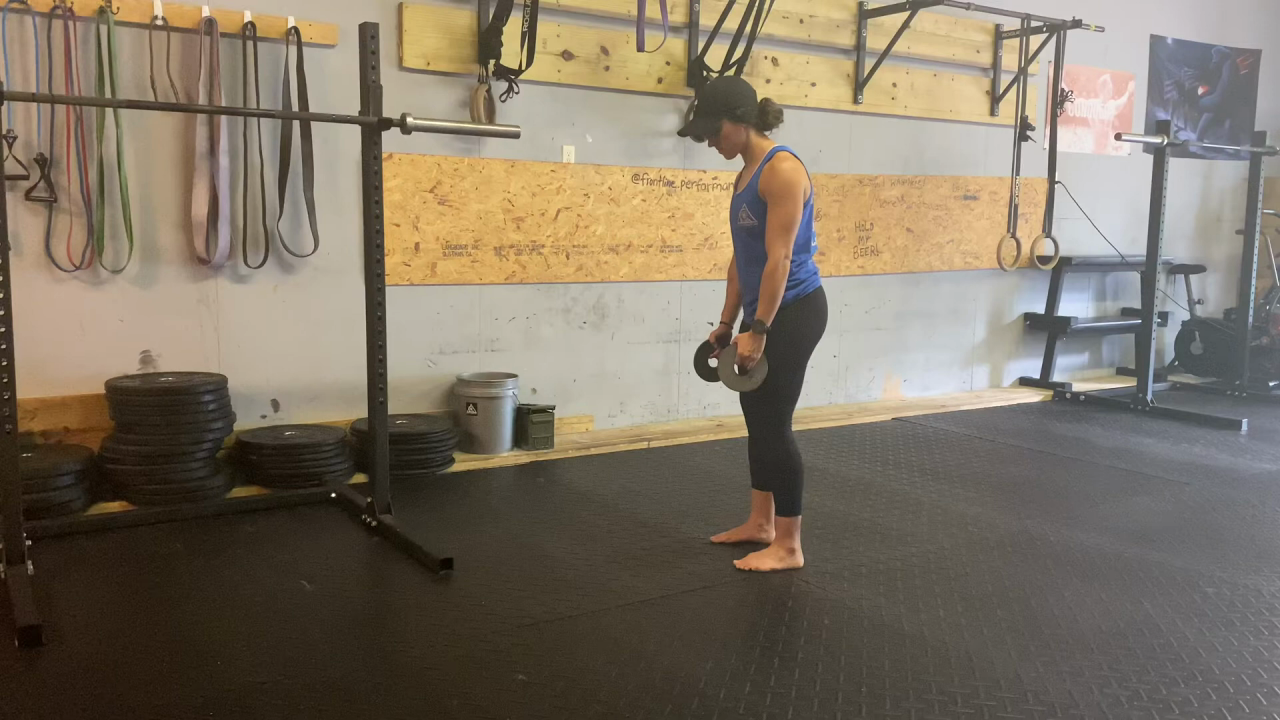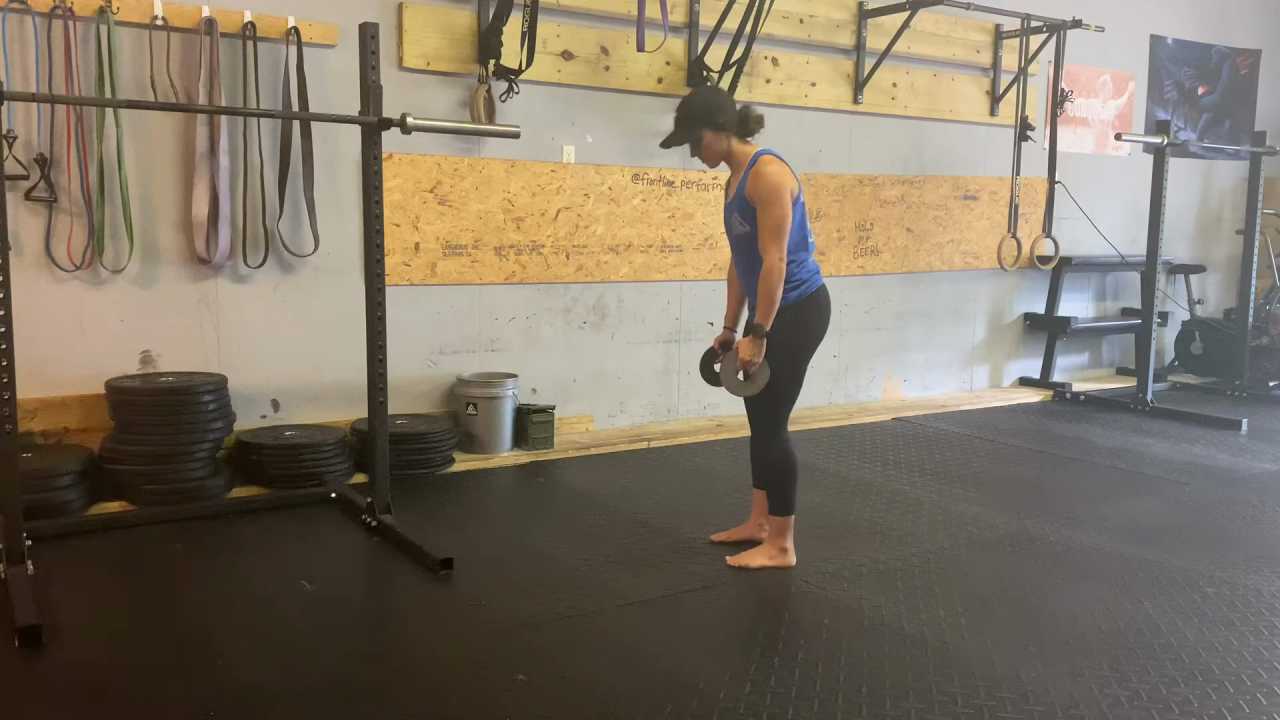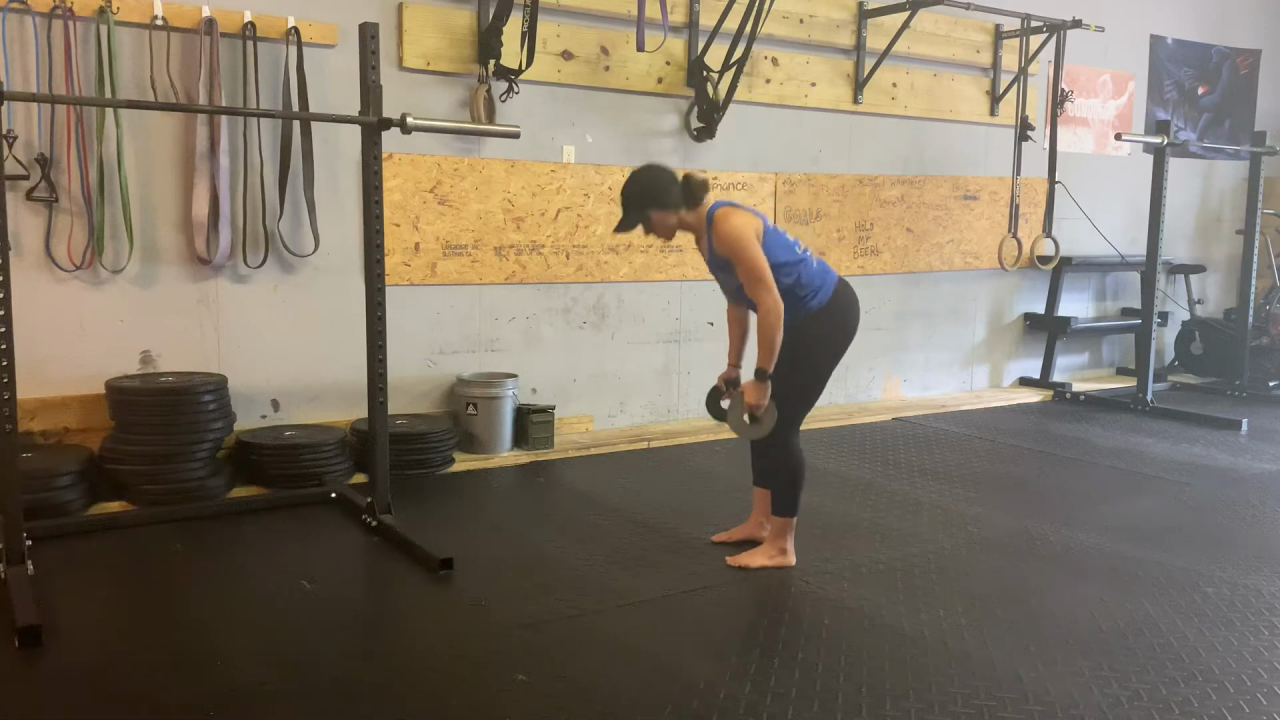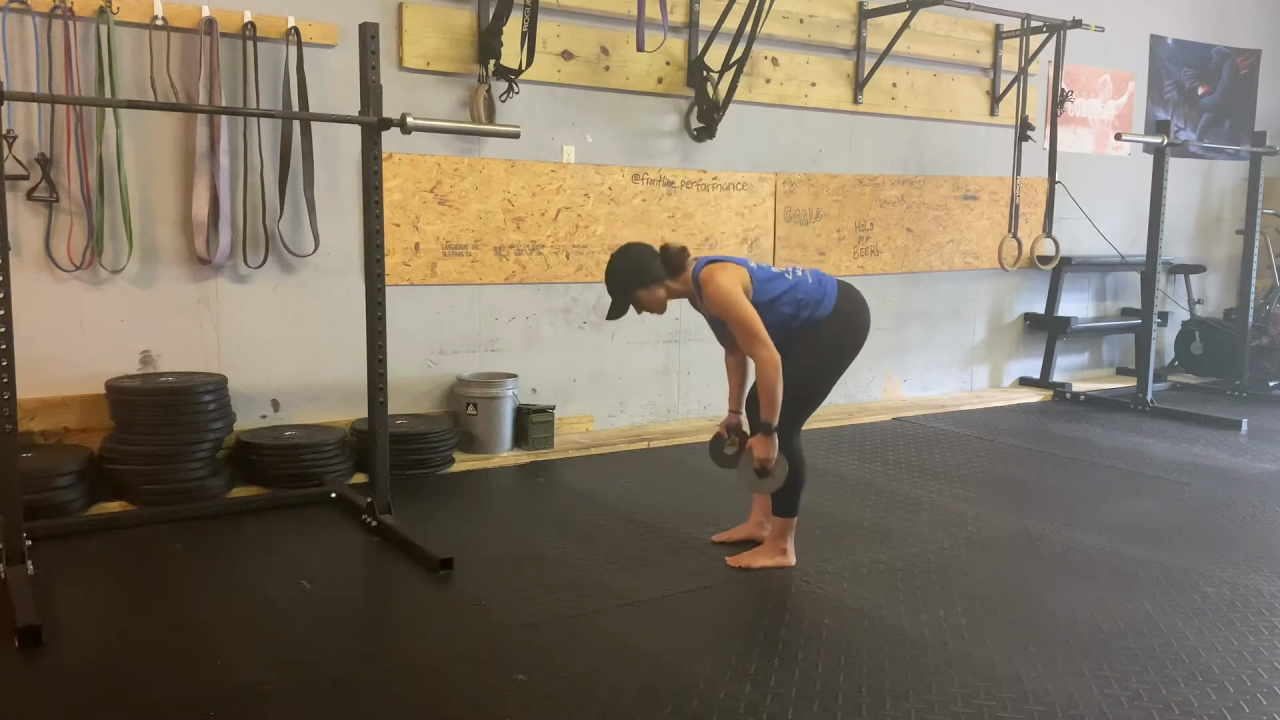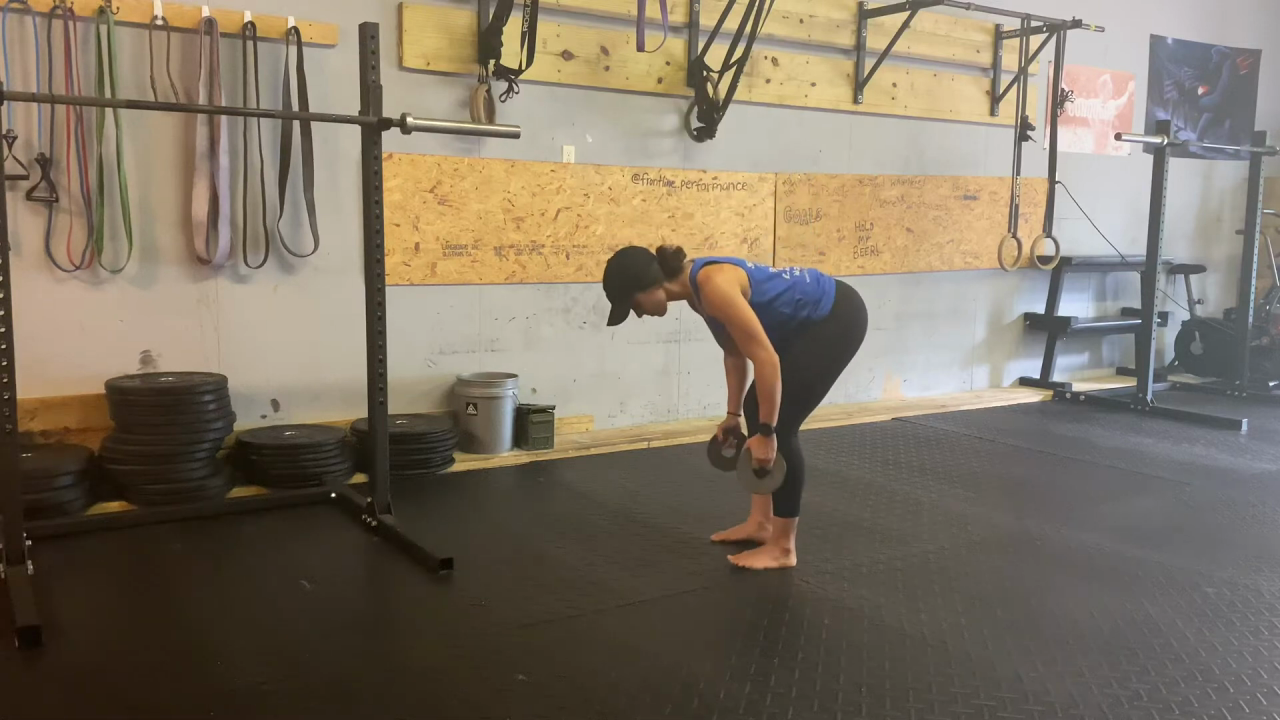
dt=0.3s
person 1, frame 1
left shoulder: (782, 169)
right shoulder: (748, 173)
left elbow: (779, 259)
left wrist: (757, 330)
right wrist: (727, 323)
left hip: (792, 311)
right hip: (763, 312)
left knee: (773, 425)
right knee: (757, 421)
left ankle: (788, 546)
right ankle: (761, 523)
person 1, frame 2
left shoulder: (768, 173)
right shoulder: (735, 179)
left elbow: (775, 262)
left wrist: (757, 335)
right wrist: (730, 327)
left hip: (797, 310)
right hip: (770, 311)
left knee: (770, 423)
right knee: (760, 420)
left ankle: (781, 545)
right ankle: (759, 522)
person 1, frame 3
left shoulder: (728, 227)
right shoulder: (705, 231)
left elbow: (771, 304)
right elbow: (739, 301)
left wrist: (762, 379)
right wrist: (734, 365)
left hip: (828, 313)
right hip: (804, 316)
left knee: (781, 421)
right knee: (763, 416)
left ankle: (781, 545)
right ankle: (760, 520)
person 1, frame 4
left shoulder: (715, 285)
right shoulder: (696, 285)
left elbow: (768, 359)
right elbow: (735, 350)
left wrist: (768, 432)
right wrist: (734, 411)
left hip: (840, 318)
right hip: (813, 322)
left knee: (782, 425)
right knee: (760, 411)
left ankle: (781, 546)
right ankle: (760, 521)
person 1, frame 5
left shoulder: (713, 286)
right shoulder: (695, 285)
left elbow: (766, 359)
right elbow: (735, 351)
left wrist: (767, 433)
right wrist: (733, 413)
left hip: (837, 317)
right hip: (811, 320)
left knee: (780, 424)
right knee: (759, 409)
left ankle: (783, 546)
right ankle: (760, 522)
